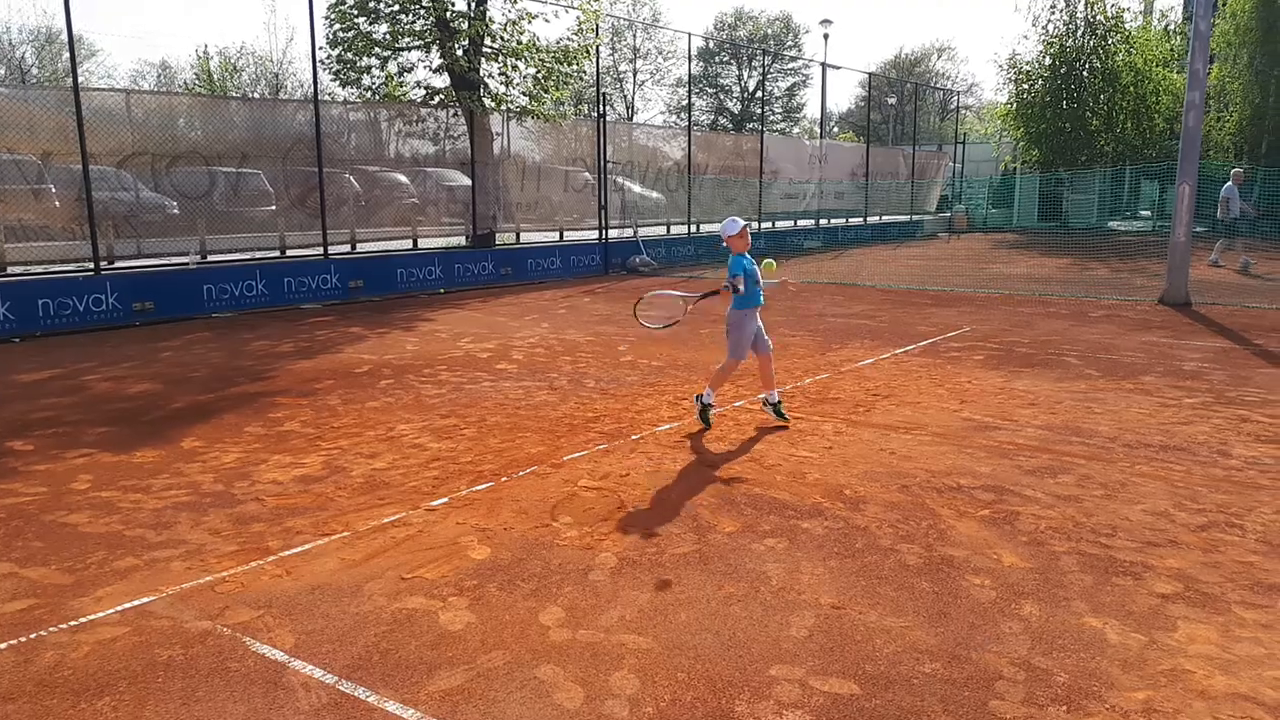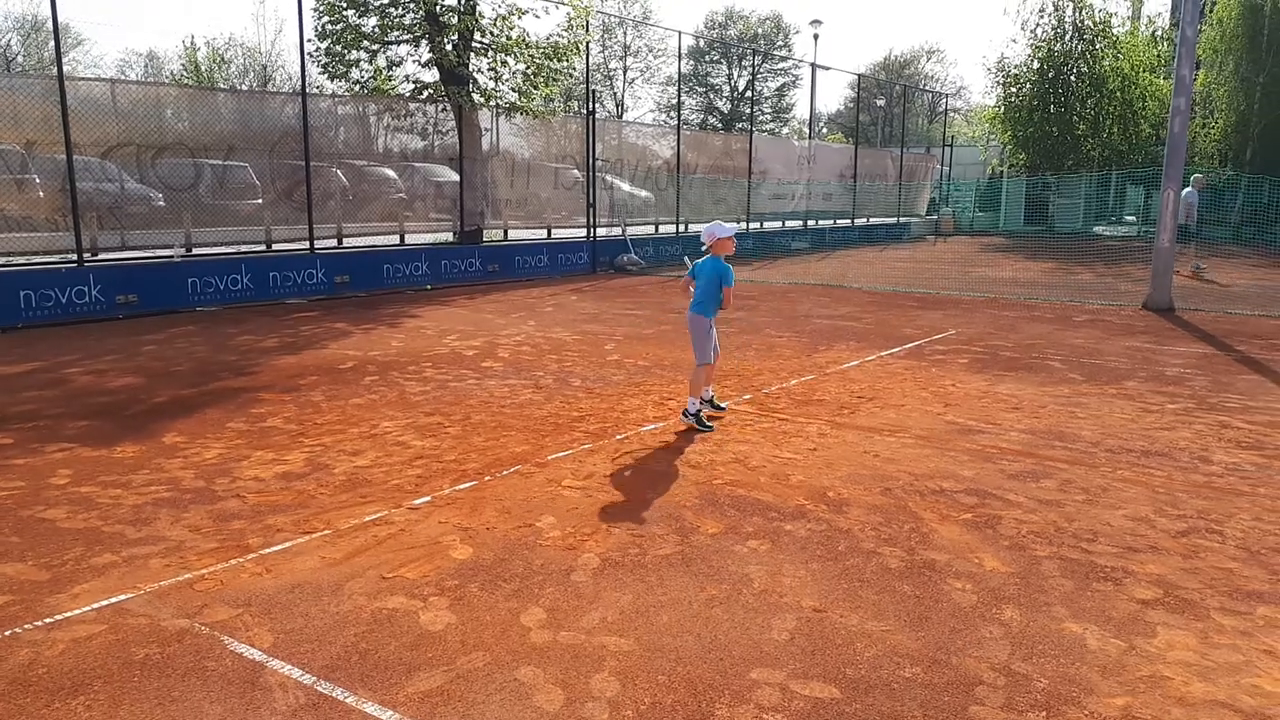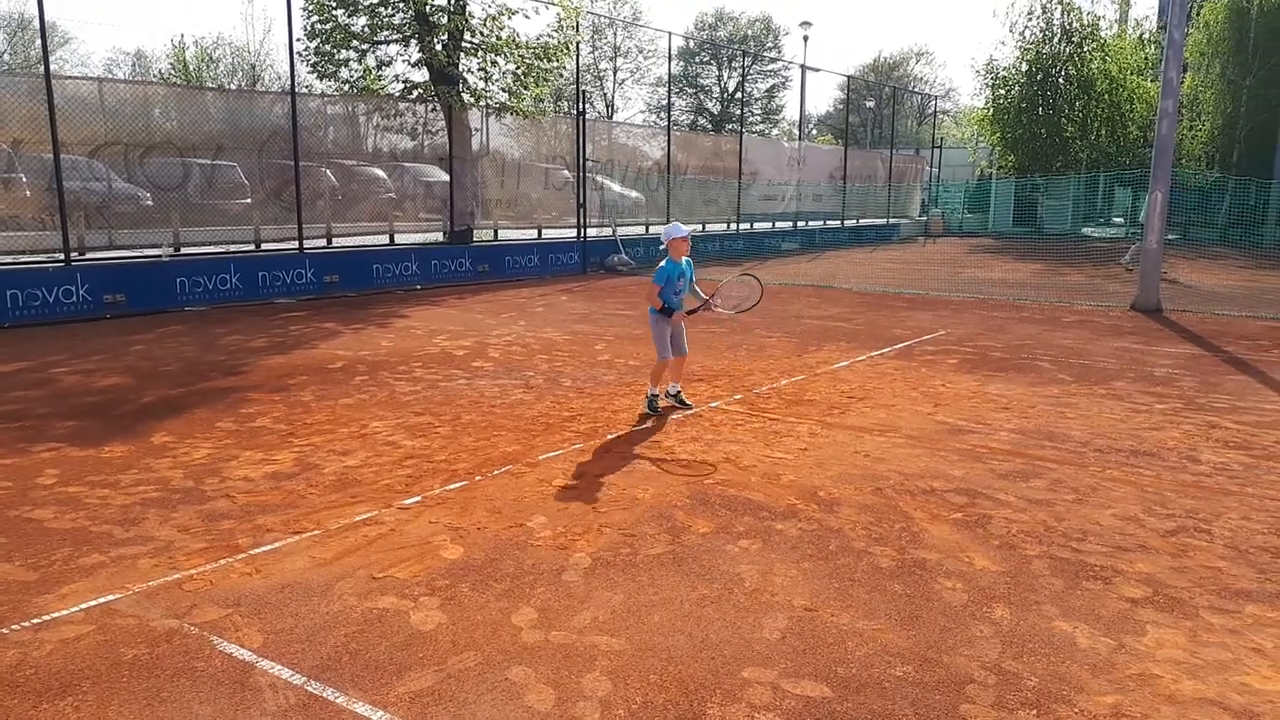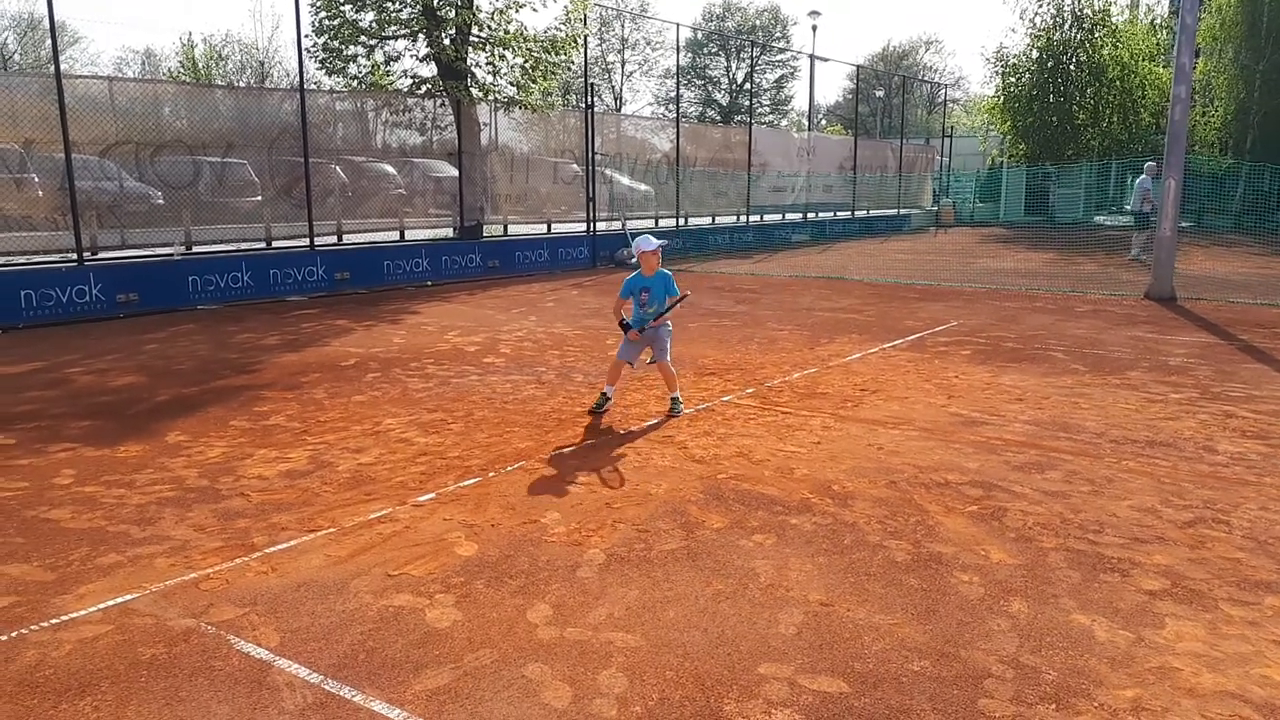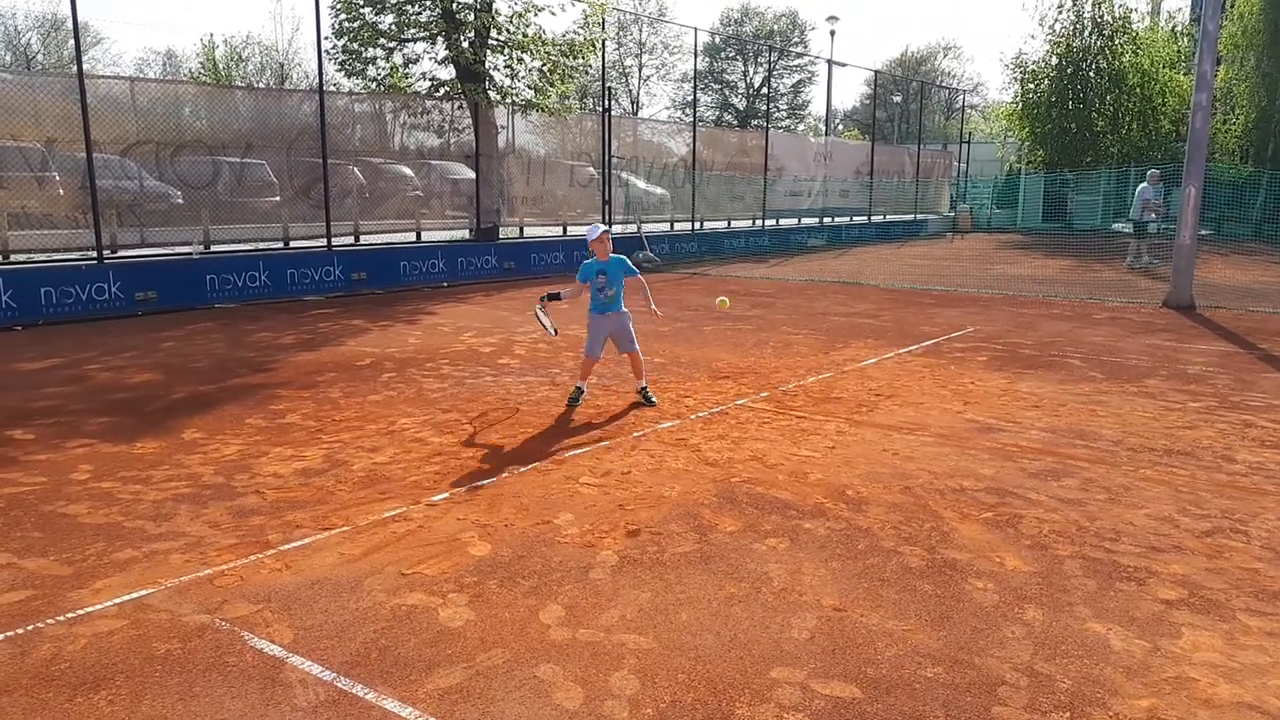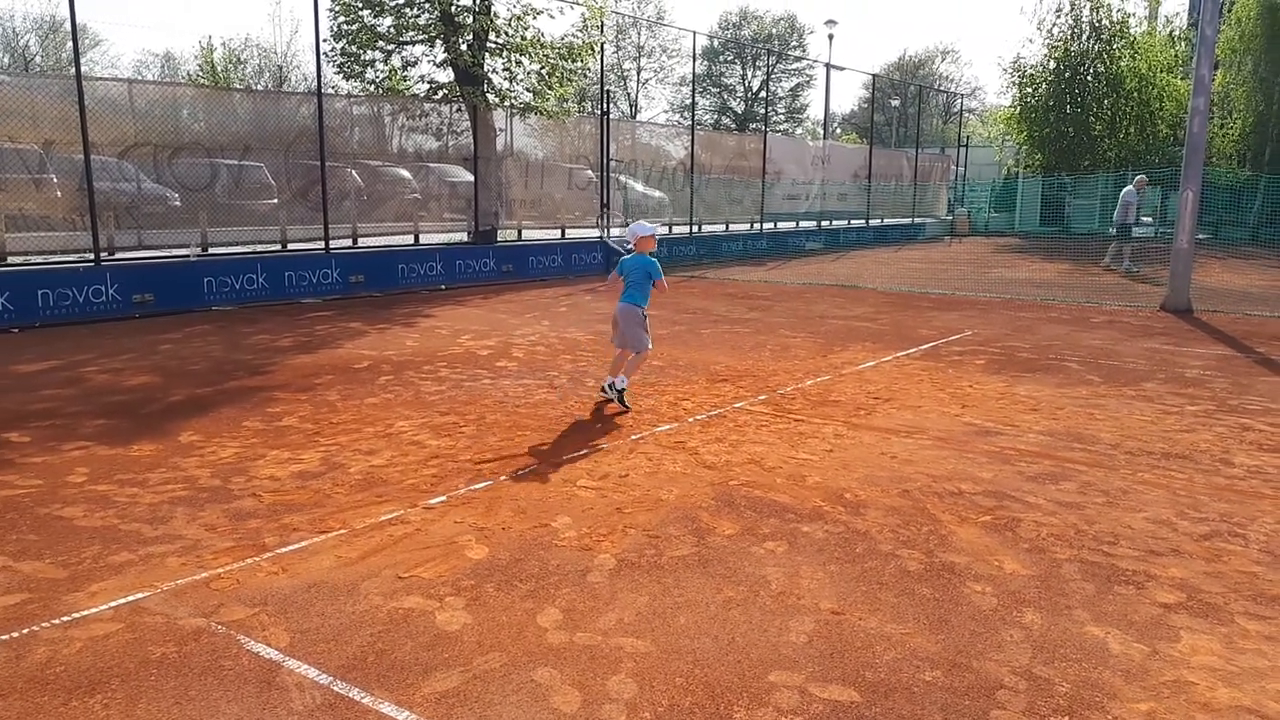
dt=0.7s
person 1, frame 1
left shoulder: (747, 257)
right shoulder: (737, 261)
right elbow: (738, 285)
right wrist: (733, 287)
left hip: (752, 314)
right hip: (741, 315)
left knee: (766, 356)
right knee: (733, 361)
left ankle: (772, 400)
right ankle: (705, 400)
person 1, frame 2
left shoulder: (700, 263)
right shoulder: (725, 269)
left elbow: (684, 285)
right elbow: (727, 302)
left hip: (694, 315)
right hip: (703, 318)
left knee: (711, 359)
right knee: (703, 364)
left ankle: (706, 398)
right ankle: (691, 411)
person 1, frame 3
left shoulder: (688, 263)
right shoulder: (664, 268)
left elbow: (692, 286)
right elbow: (650, 296)
left wrist: (704, 299)
right wrist: (670, 313)
left hip: (676, 317)
right hip: (660, 316)
left knee: (681, 356)
right knee: (664, 359)
left ankle: (673, 392)
right ankle: (653, 395)
person 1, frame 4
left shoulder: (666, 277)
right shoulder: (631, 282)
right elbow: (617, 308)
left wrist: (663, 318)
right wrist: (626, 328)
left hip: (659, 328)
right hip: (636, 329)
left knee: (663, 363)
right knee: (618, 362)
left ankle: (676, 399)
right ankle: (606, 397)
person 1, frame 5
left shoulder: (621, 261)
right shoulder: (587, 266)
left elbow: (641, 282)
right elbow: (577, 292)
left wrist: (650, 304)
right wrist: (553, 296)
left hip: (618, 316)
right hip: (597, 318)
left knee: (634, 354)
right knee: (591, 358)
left ankle: (642, 388)
right ankle: (580, 389)
person 1, frame 6
left shoulder: (625, 260)
right shoulder: (651, 263)
left elbow: (610, 281)
right elbow: (662, 288)
left hip: (621, 307)
right hip: (634, 311)
left knee: (625, 350)
right knee: (643, 351)
left ankle: (610, 386)
right ankle: (618, 385)
